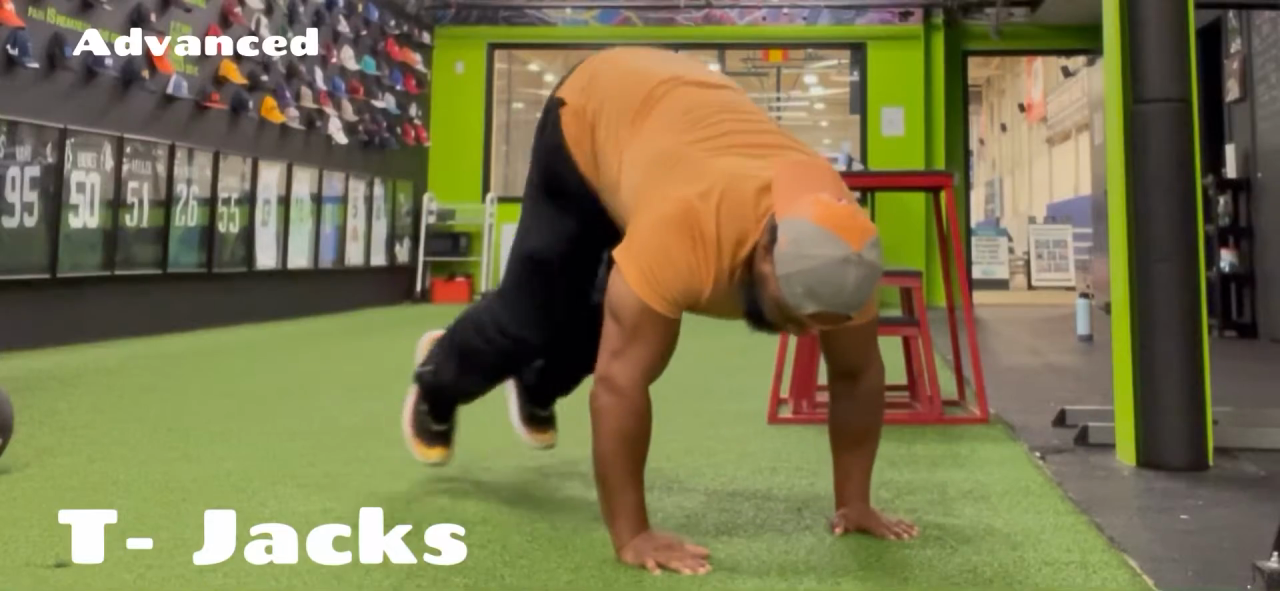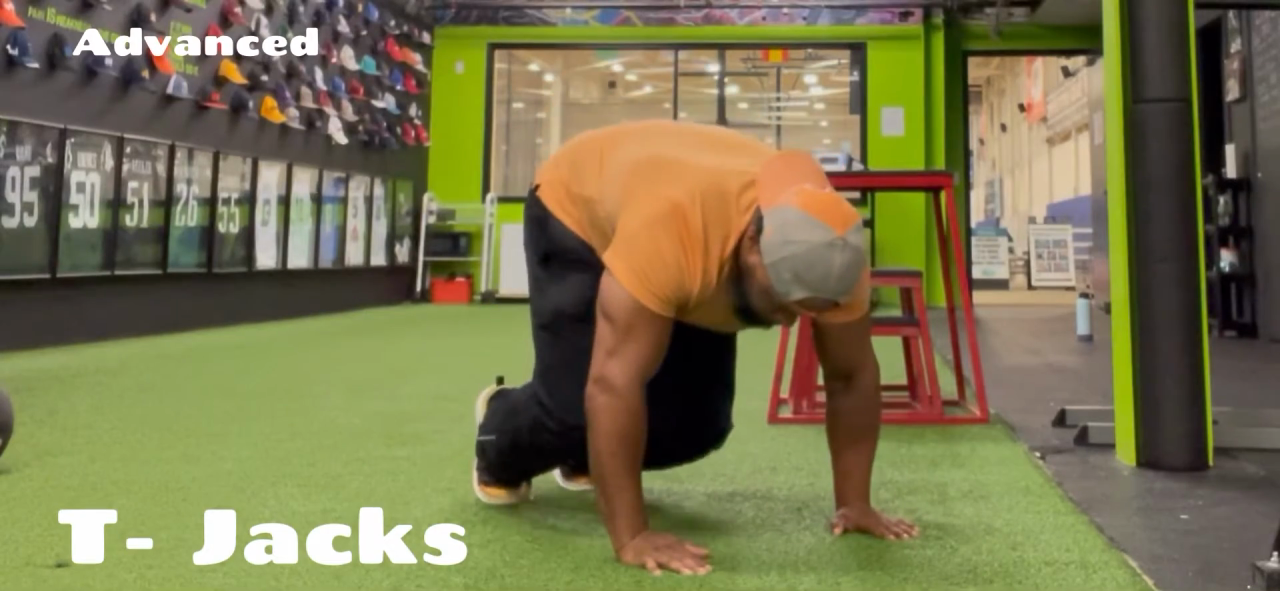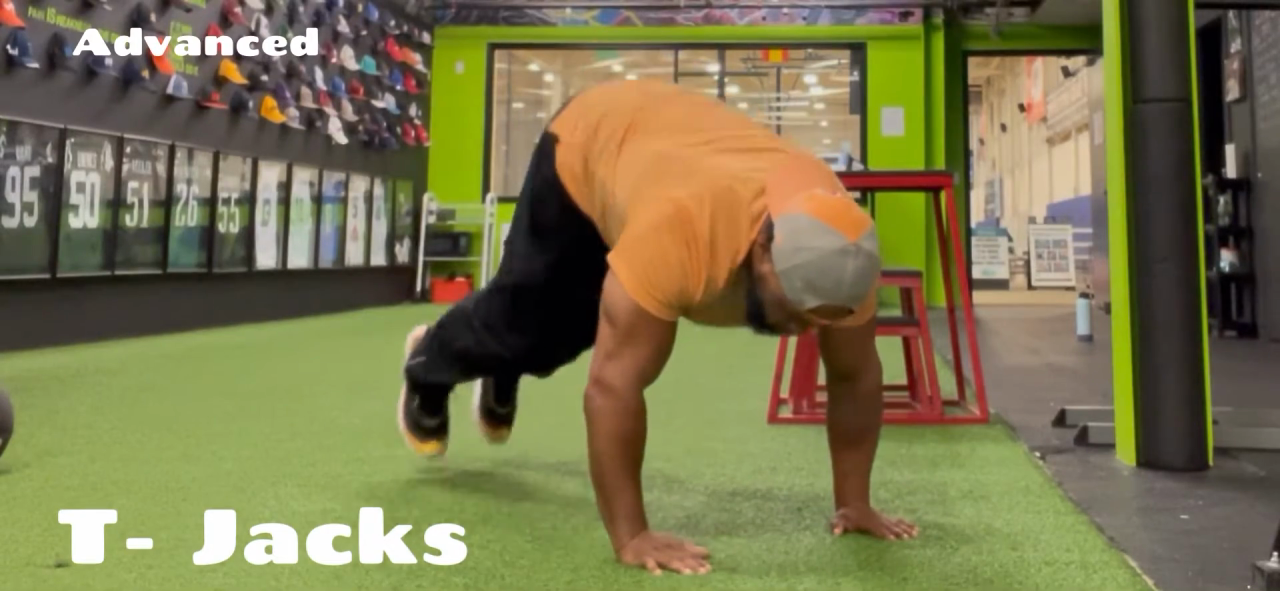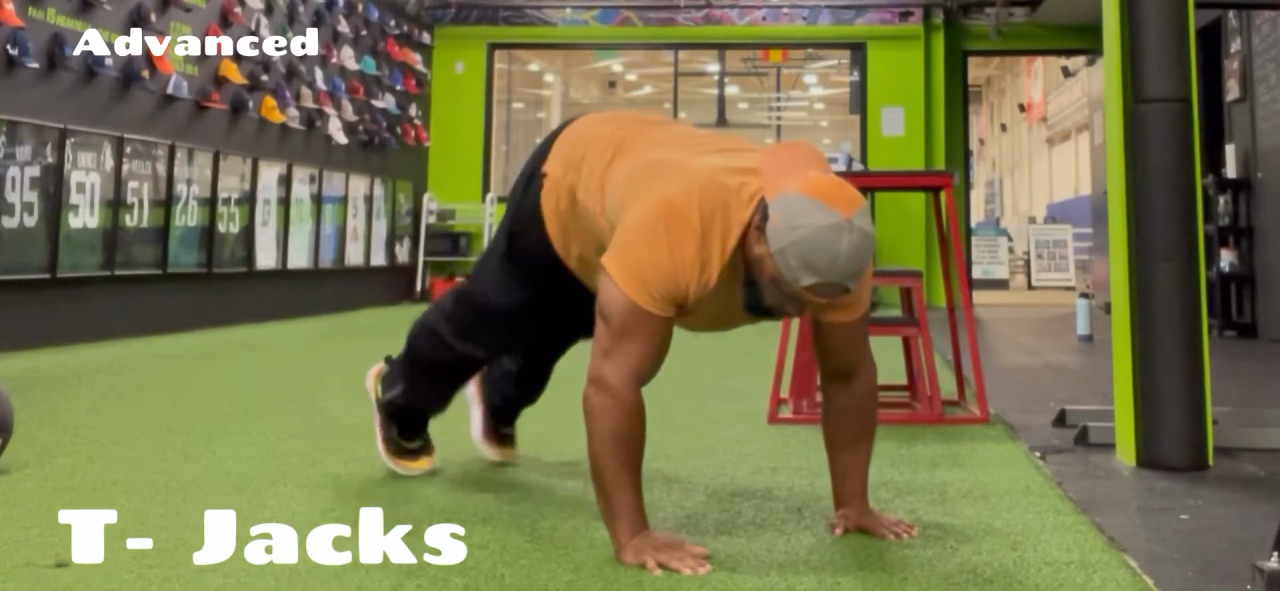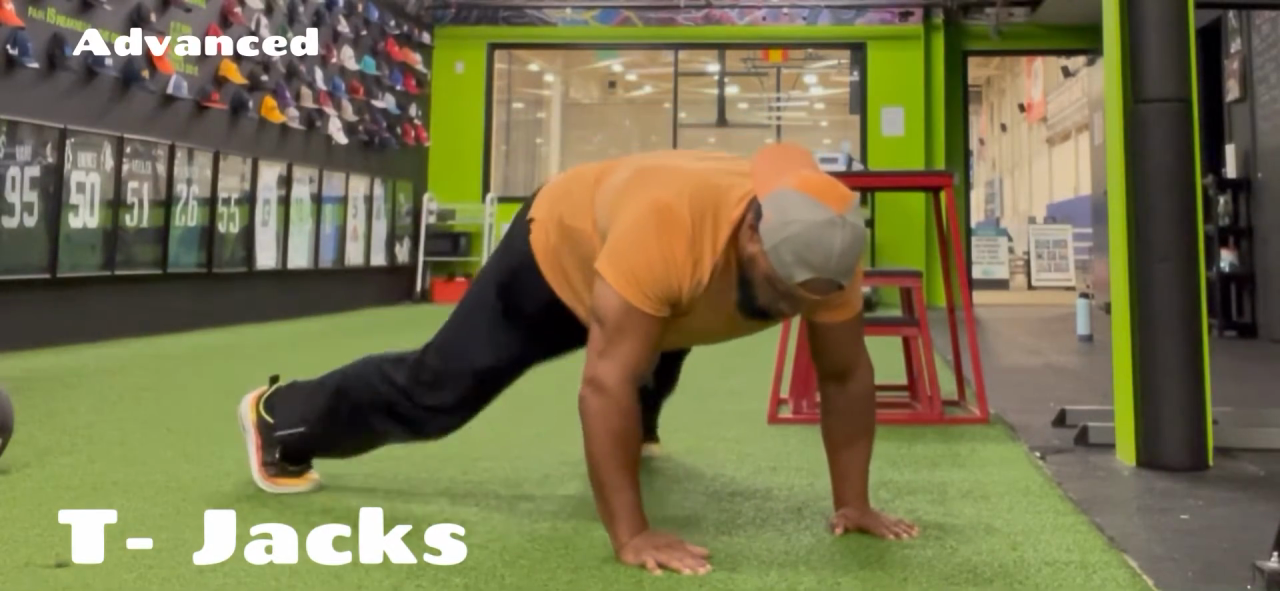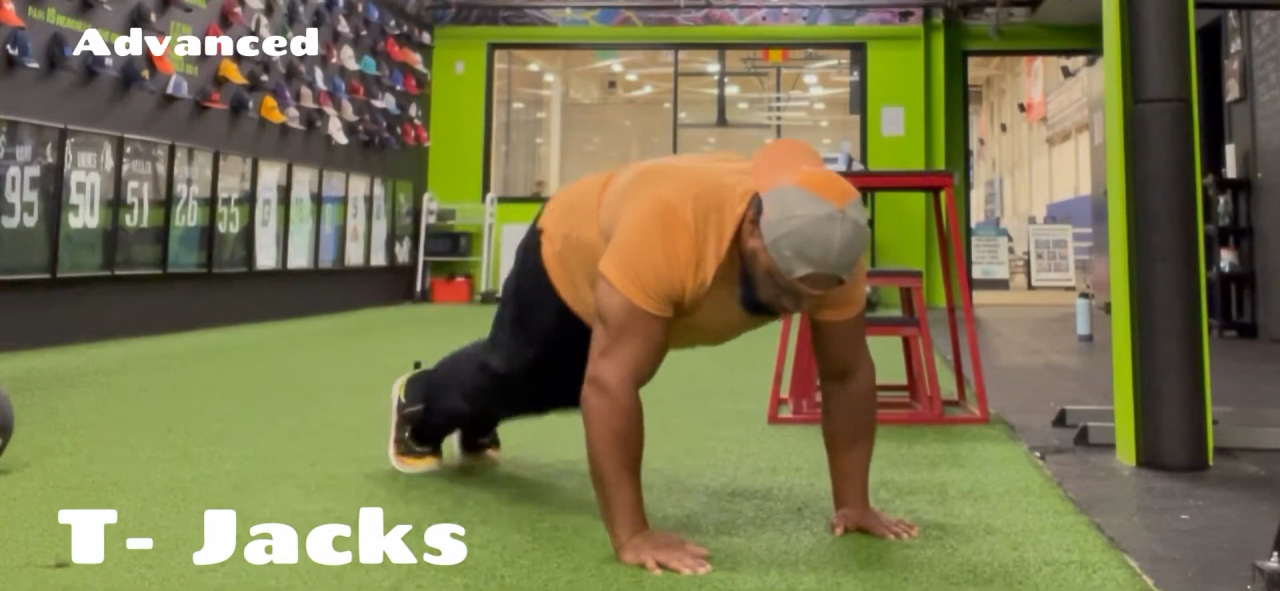
dt=0.4s
person 1, frame 1
left shoulder: (834, 246)
right shoulder: (682, 232)
left elbow: (856, 371)
right elbow: (621, 381)
left wrist: (855, 502)
right wrist: (631, 538)
left knee: (609, 321)
right knee: (534, 314)
left ankle: (536, 385)
right ankle: (440, 380)
person 1, frame 2
left shoulder: (825, 252)
right shoulder: (672, 231)
left elbow: (851, 376)
right elbow: (612, 382)
left wrist: (855, 504)
right wrist: (631, 538)
right hip: (578, 196)
left knee: (697, 425)
right knee: (577, 402)
left ankle: (589, 449)
right ankle: (501, 445)
person 1, frame 3
left shoulder: (835, 248)
right shoulder: (680, 231)
left elbow: (855, 375)
right elbow: (613, 384)
left wrist: (854, 504)
right wrist: (631, 537)
left knee: (581, 320)
right knee: (517, 321)
left ankle: (501, 375)
right ankle: (428, 366)
person 1, frame 4
left shoulder: (829, 244)
right shoulder: (673, 230)
left elbow: (849, 374)
right elbow: (611, 383)
left wrist: (854, 503)
right wrist: (631, 536)
left hip: (638, 215)
right hip: (578, 179)
left knee: (567, 327)
right knee: (487, 320)
left ankle: (498, 400)
right ankle: (399, 393)
person 1, frame 5
left shoulder: (819, 250)
right shoulder: (667, 230)
left elbow: (846, 376)
right elbow: (606, 383)
left wrist: (854, 504)
right wrist: (630, 535)
left hip: (657, 281)
right hip: (565, 244)
right knee: (442, 386)
left ankle: (627, 428)
right ankle: (278, 415)
person 1, frame 6
left shoulder: (825, 246)
right shoulder: (670, 229)
left elbow: (848, 375)
right elbow: (609, 383)
left wrist: (854, 504)
right wrist: (631, 535)
right hip: (571, 256)
left knee: (549, 386)
right knee: (511, 375)
left ankle: (477, 420)
right ankle: (420, 404)
